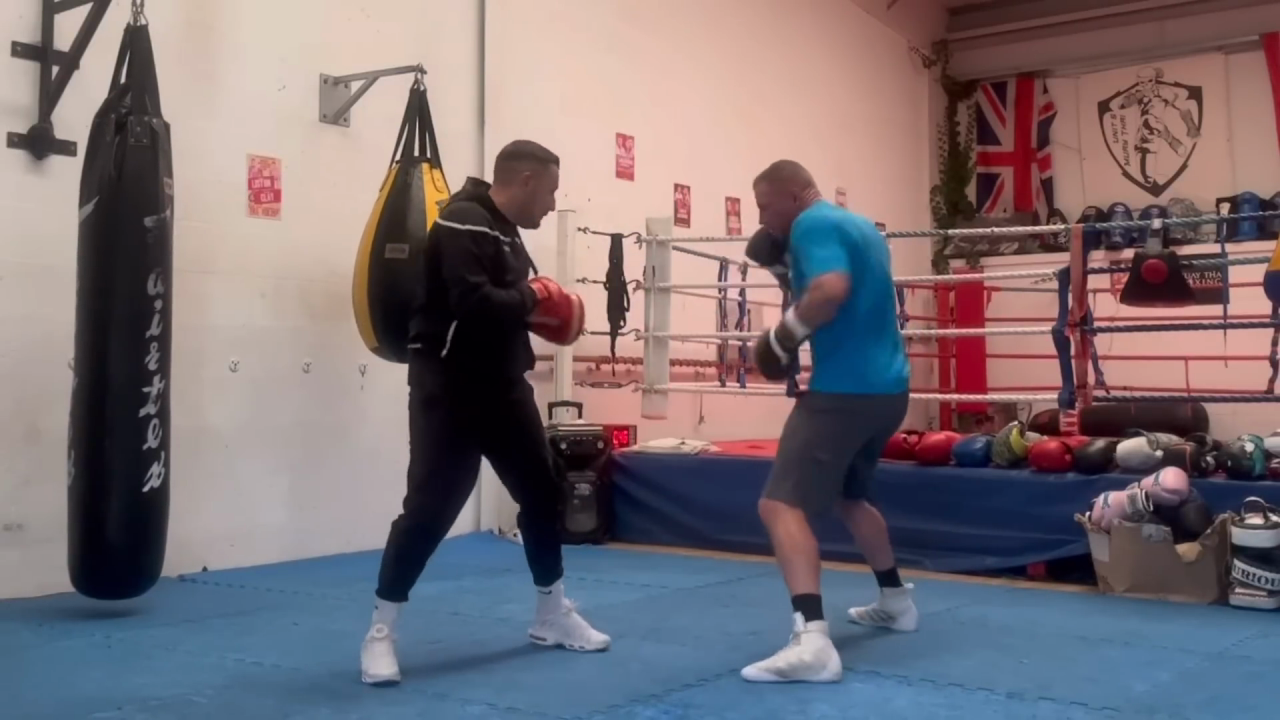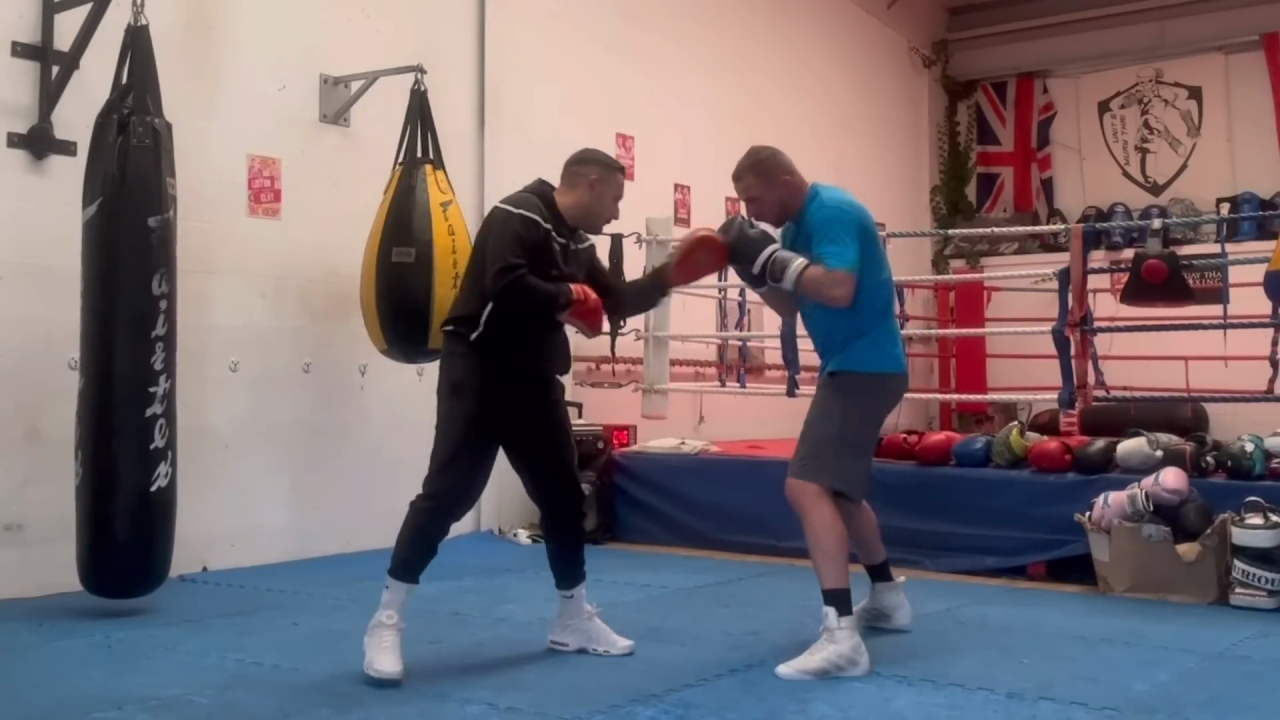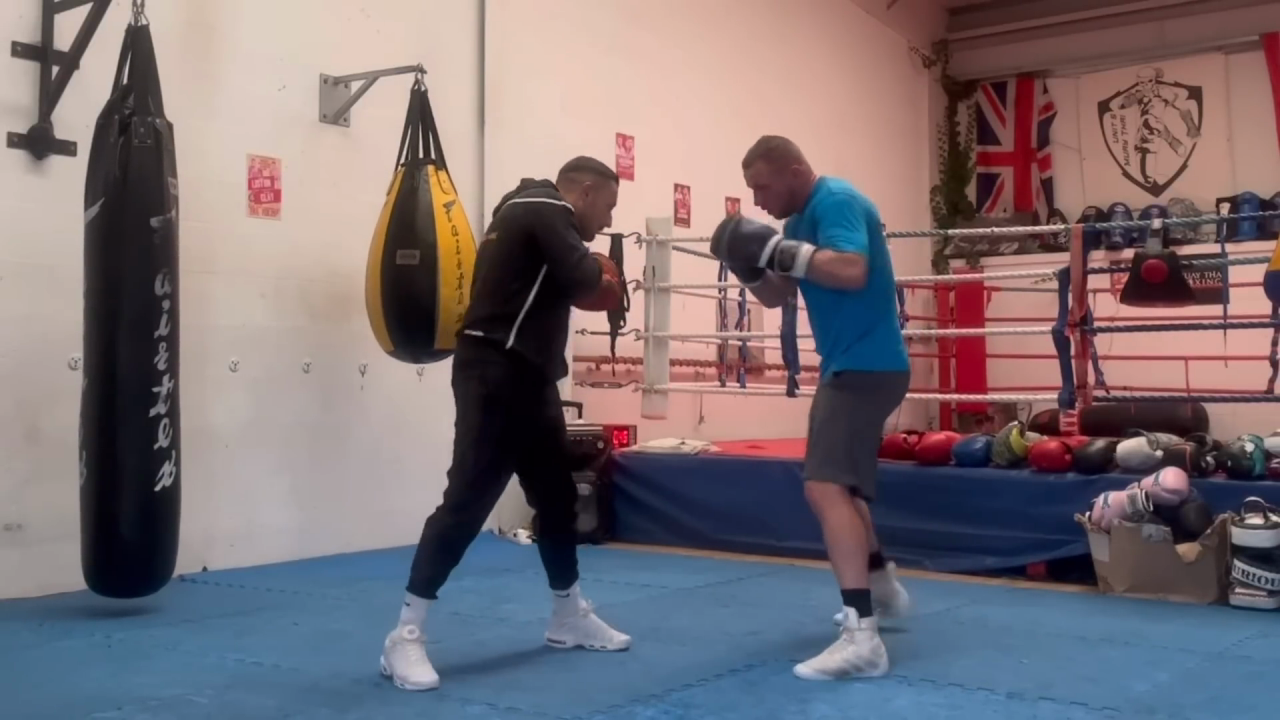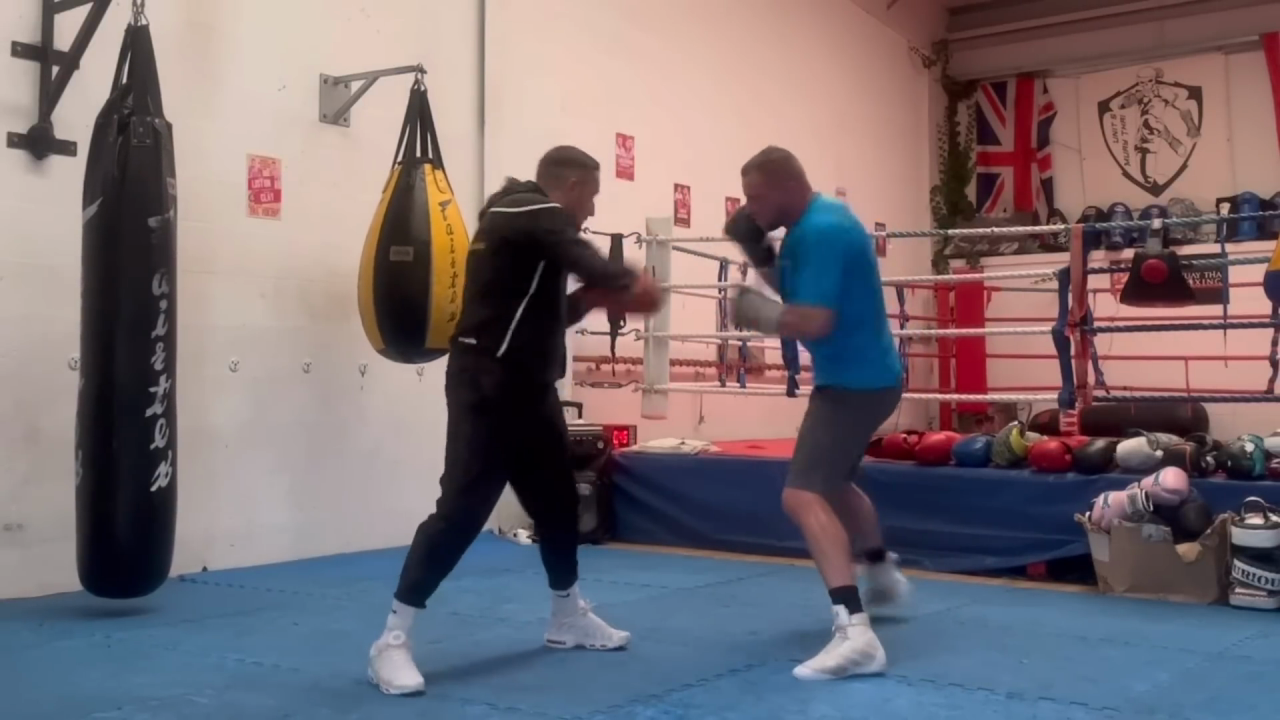
dt=0.5s
person 1, frame 1
left shoulder: (505, 226)
right shoulder: (461, 225)
right elbow: (473, 303)
left wrist: (539, 298)
right wrist: (531, 298)
left hip: (502, 382)
right hip: (446, 384)
left knee: (541, 492)
right knee: (430, 507)
left ankle: (552, 614)
right ankle: (381, 633)
person 1, frame 2
left shoulder: (573, 240)
right shoulder: (518, 215)
left elbow: (613, 302)
right elbow: (504, 285)
left wrist: (670, 274)
right wrist: (565, 298)
left hip: (533, 380)
right hip: (477, 369)
left knee: (563, 497)
right knee: (447, 492)
left ankle: (574, 620)
right ankle: (385, 623)
person 1, frame 3
left shoulder: (531, 218)
right shoulder: (545, 210)
right elbow: (579, 279)
left wrist: (589, 277)
right wrist: (600, 276)
left hip: (529, 377)
right hip: (494, 375)
left knee: (557, 496)
right knee: (468, 501)
left ankle: (569, 617)
right ankle: (405, 635)
person 1, frame 4
left shoulder: (536, 221)
right shoulder: (525, 214)
right elbow: (595, 271)
left wrist: (589, 299)
right wrist: (633, 285)
left hip: (528, 384)
right hip: (487, 383)
left knee: (555, 499)
right knee: (462, 510)
left ankle: (569, 616)
right ankle: (393, 641)
person 2, frame 1
left shoulder: (811, 226)
right shoulder: (862, 228)
left elbow: (830, 290)
left wrist: (784, 335)
right wrist: (792, 266)
left hip: (840, 392)
right hip: (890, 390)
left knee: (781, 506)
right knee: (848, 495)
left ankle: (811, 641)
right ankle: (896, 600)
person 2, frame 2
left shoulder: (832, 211)
right shoulder: (796, 225)
left elbow: (840, 290)
right elbow: (789, 306)
left wrist: (773, 259)
right wrist: (754, 266)
left hip: (864, 369)
right hip: (855, 369)
left knee: (806, 487)
right knee: (837, 487)
left ankle: (840, 636)
right ankle: (887, 596)
person 2, frame 3
left shoulder: (838, 202)
right shoulder: (801, 219)
left elbow: (851, 272)
right elbow: (776, 296)
left wrist: (779, 249)
right wrist: (747, 262)
left hip: (867, 369)
right hip: (845, 369)
left knee: (823, 487)
right knee: (841, 484)
left ankle: (861, 637)
right ankle: (883, 585)
person 2, frame 4
left shoulder: (825, 229)
right shoulder: (806, 226)
left elbow: (813, 322)
right elbow: (787, 287)
left wrist: (754, 310)
right wrist: (759, 249)
left hip: (854, 383)
right hip: (862, 380)
left knee: (803, 496)
right knee: (831, 479)
left ankle: (855, 634)
right ankle: (882, 571)
